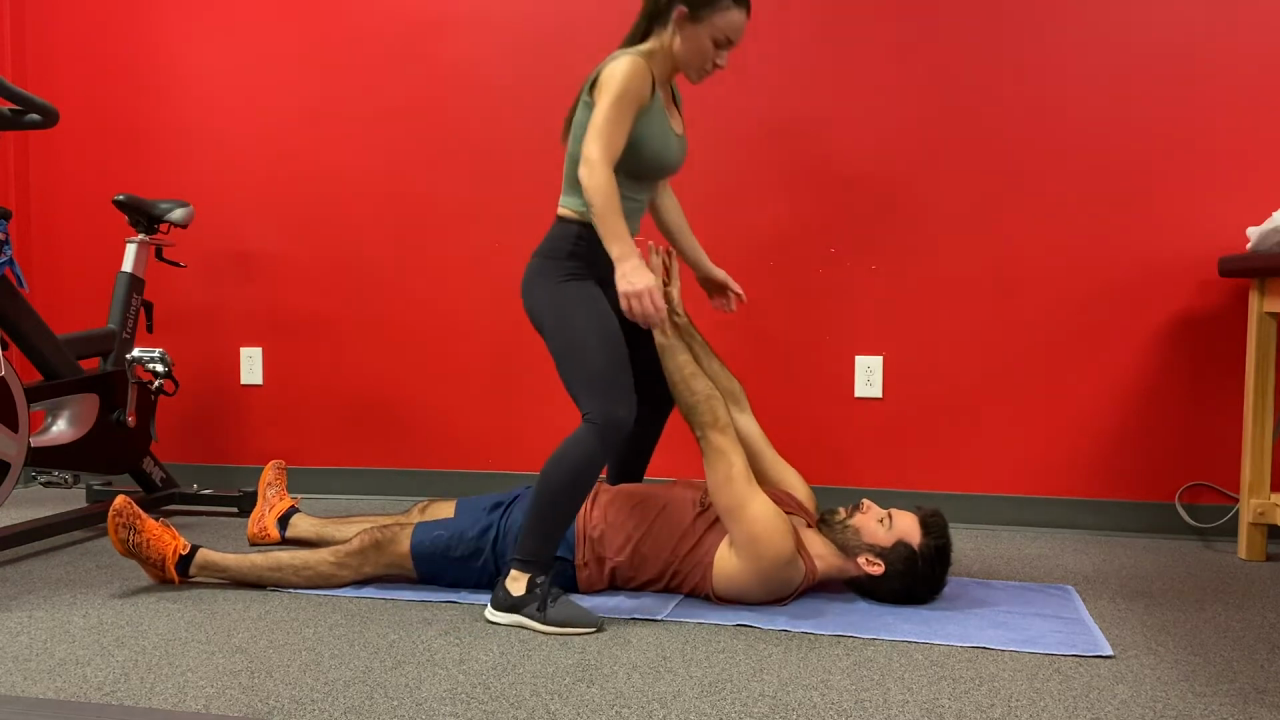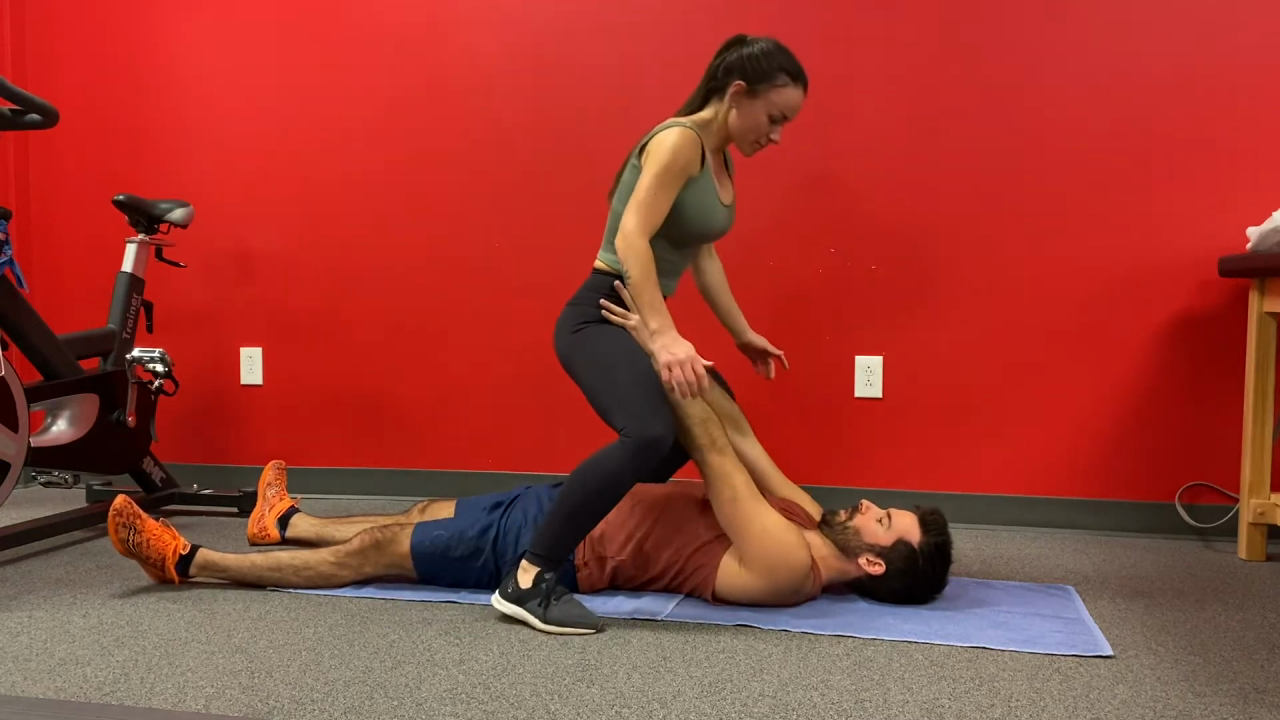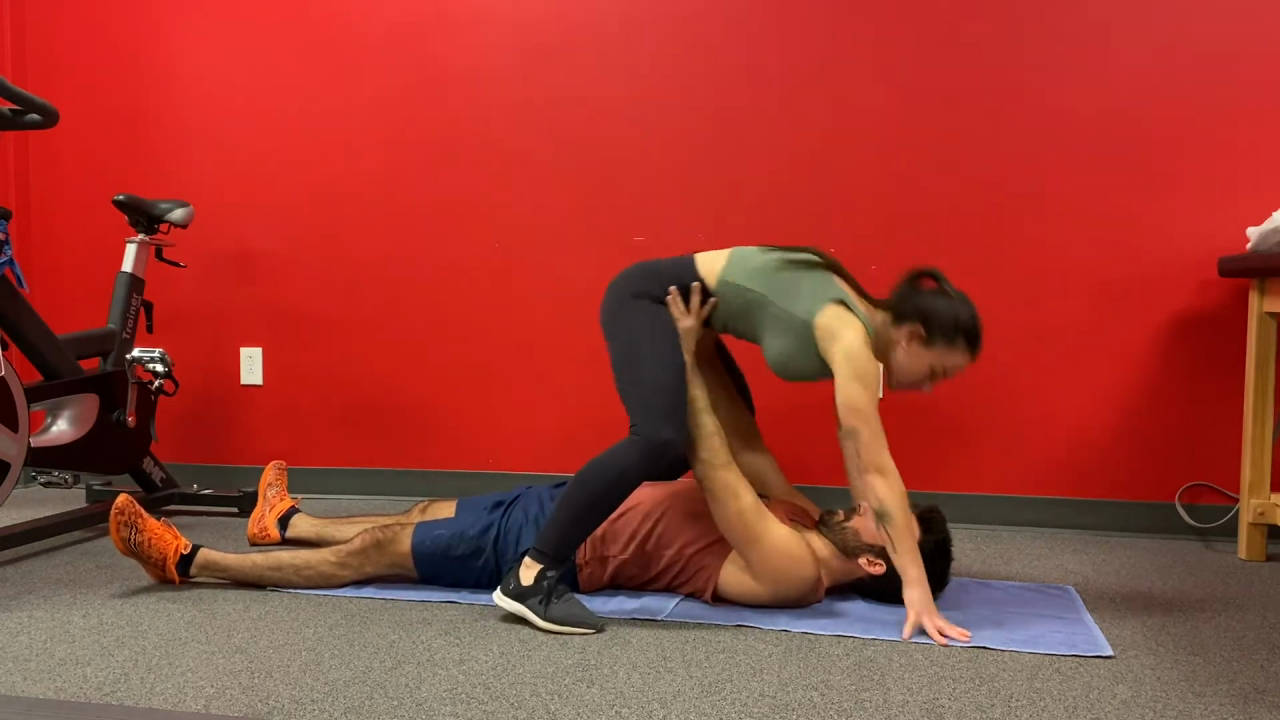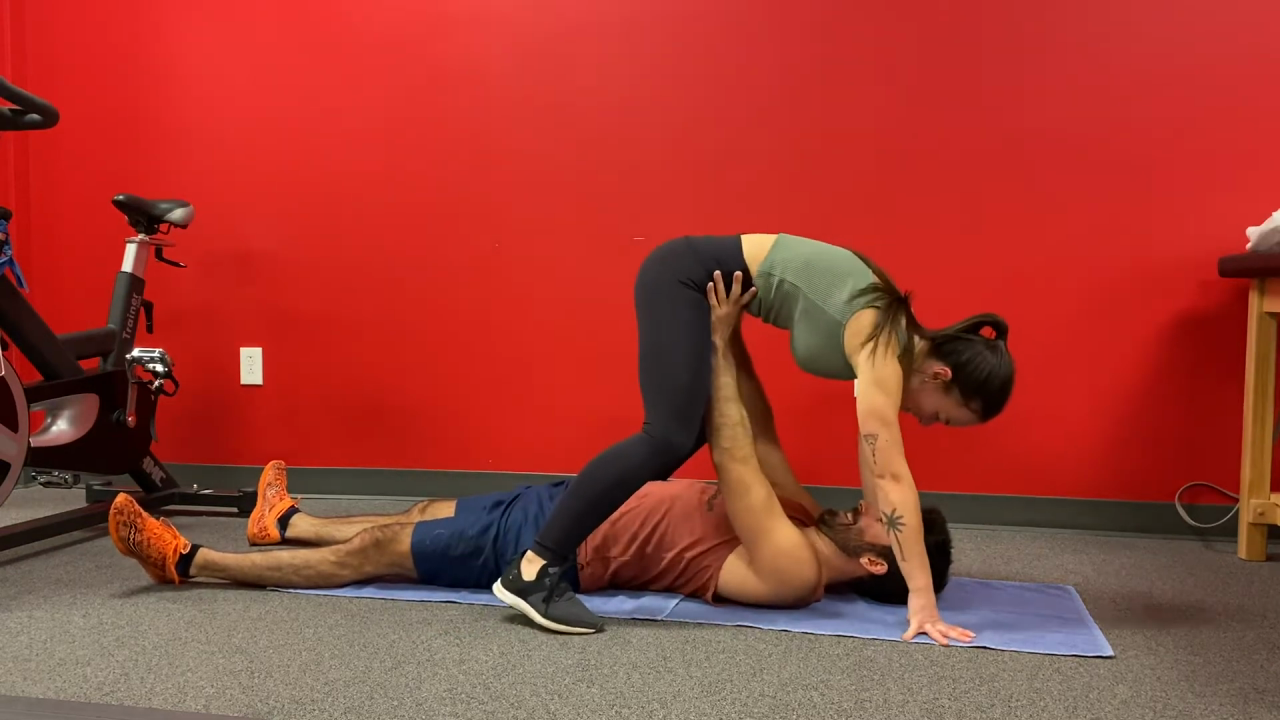
dt=0.7s
person 1, frame 1
left shoulder: (776, 560)
right shoulder: (801, 513)
left elbow: (715, 433)
right elbow: (739, 416)
left wrist: (659, 328)
right wrist: (680, 322)
left hip: (563, 548)
right hip: (580, 505)
left knee: (378, 554)
right knee: (421, 518)
left ankle: (190, 562)
right ankle: (285, 523)
person 1, frame 2
left shoulder: (791, 567)
right shoulder: (805, 520)
left elbow: (716, 456)
right elbow: (733, 437)
left wrist: (659, 349)
left hip: (562, 548)
left knee: (379, 551)
right knee: (421, 515)
left ankle: (187, 561)
right ankle: (285, 522)
person 1, frame 3
left shoulder: (795, 573)
right shoulder: (807, 523)
left elbow: (716, 477)
right elbow: (740, 448)
left wrist: (682, 359)
right wrist: (694, 347)
left knee: (380, 554)
right knee: (424, 516)
left ankle: (188, 561)
right ankle: (284, 523)
person 1, frame 4
left shoulder: (792, 574)
right shoulder: (804, 522)
left elbow: (733, 460)
right elbow: (751, 447)
left wrist: (717, 342)
right wrist: (732, 336)
left knee: (377, 555)
right knee: (422, 515)
left ankle: (188, 559)
right ankle: (284, 522)
person 2, frame 1
left shoulder: (665, 86)
right shoulder: (629, 69)
left elbow: (656, 191)
right elbow: (594, 167)
left wrist: (701, 265)
right wrist: (628, 263)
left hip: (600, 269)
right hip: (567, 267)
left knee: (660, 388)
right knee: (609, 416)
right ankle: (518, 587)
person 2, frame 2
left shoulder: (718, 156)
right shoulder: (680, 141)
left elbow: (702, 254)
right elbow: (631, 238)
left wrist: (743, 334)
right wrist: (665, 335)
left hip: (634, 320)
right hip: (599, 316)
right knee: (650, 434)
right ankle: (528, 580)
person 2, frame 3
left shoulder: (859, 336)
right shoulder: (852, 337)
left elbow: (863, 459)
right elbow: (875, 469)
right wrist: (915, 586)
right hip: (649, 300)
left knee: (737, 430)
right knee: (662, 439)
right ankle: (531, 576)
person 2, frame 4
left shoulder: (901, 341)
right shoulder: (881, 345)
left elbow: (875, 461)
right elbow: (891, 475)
right wrist: (921, 599)
left hip: (712, 282)
right hip: (686, 274)
left knee: (708, 419)
right knee: (670, 435)
left ankle: (607, 519)
right ankle: (532, 572)
